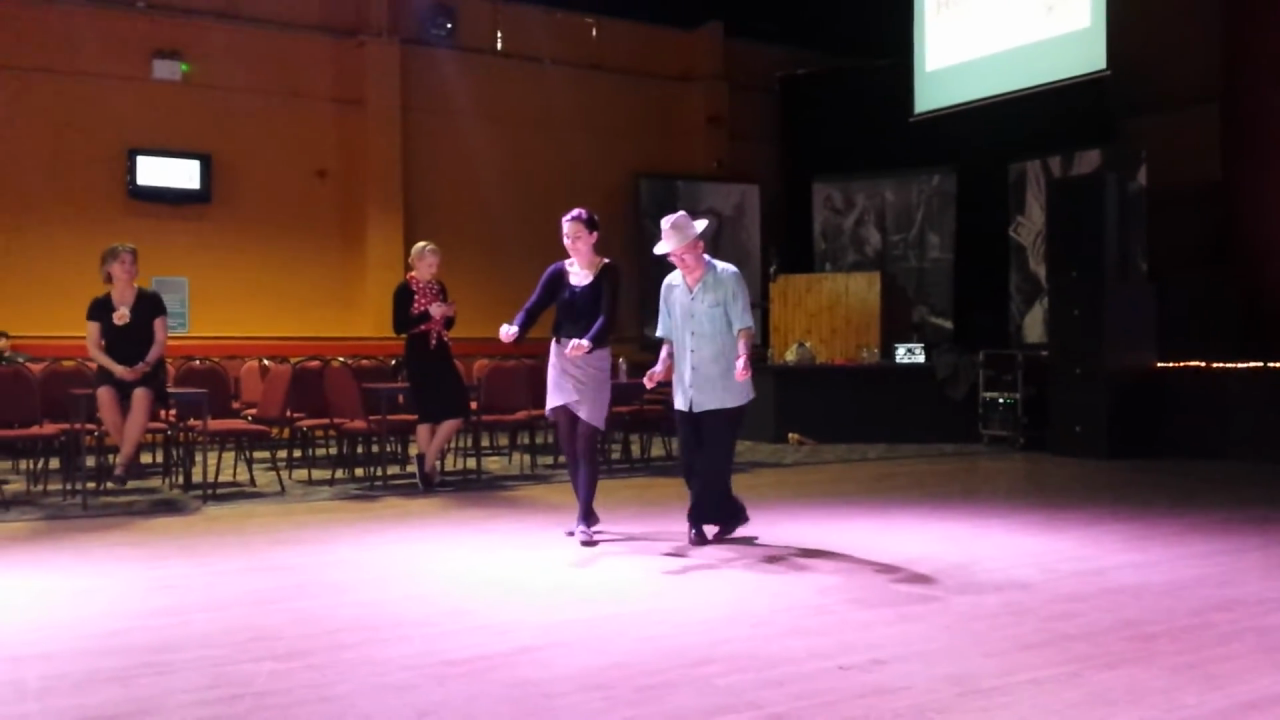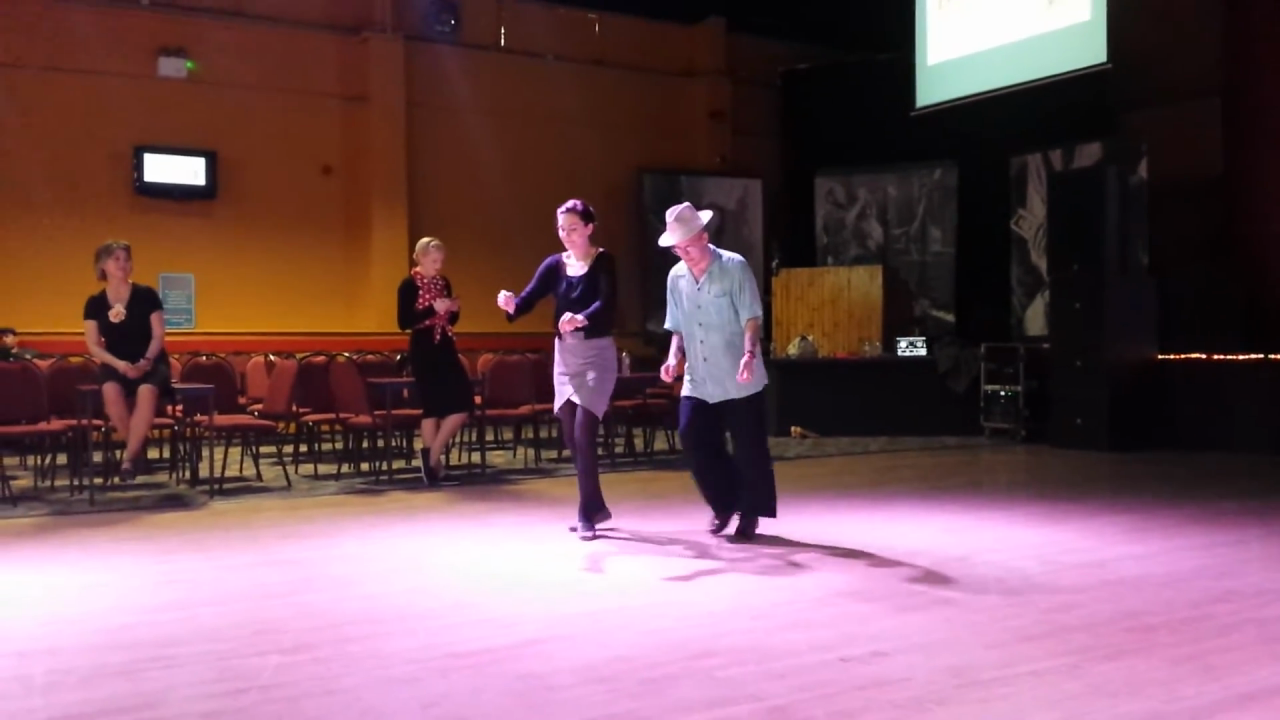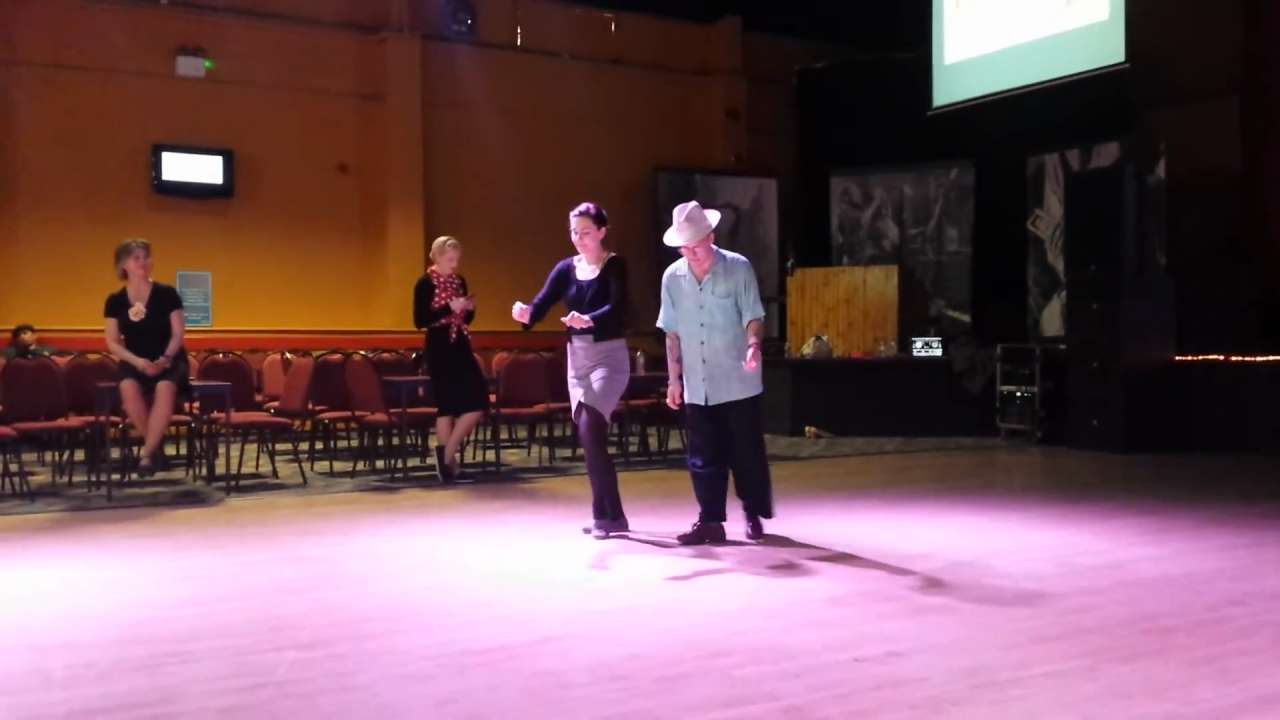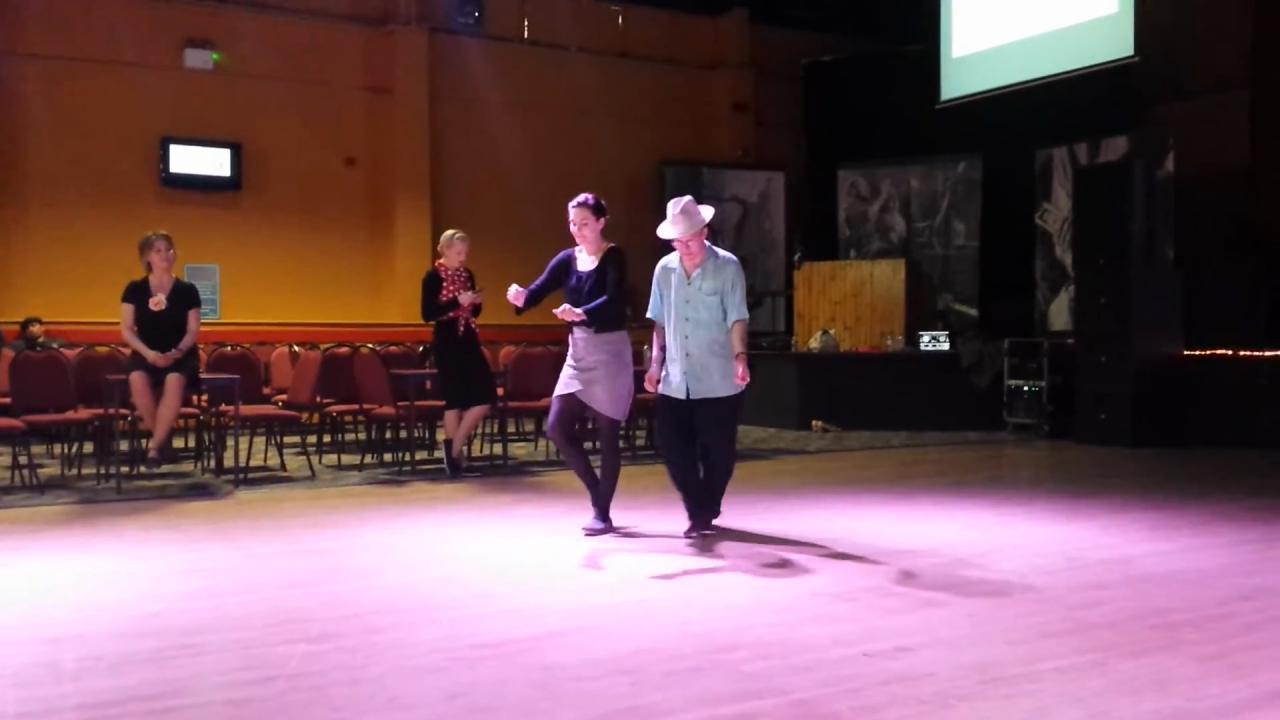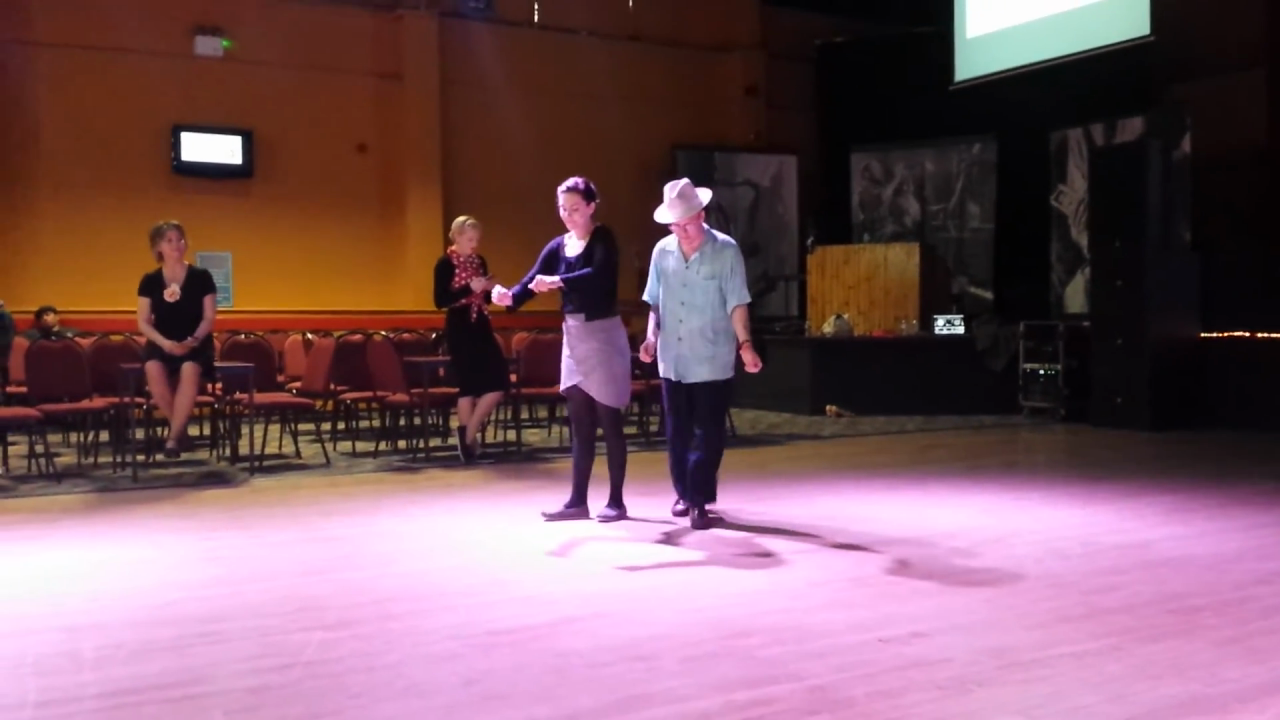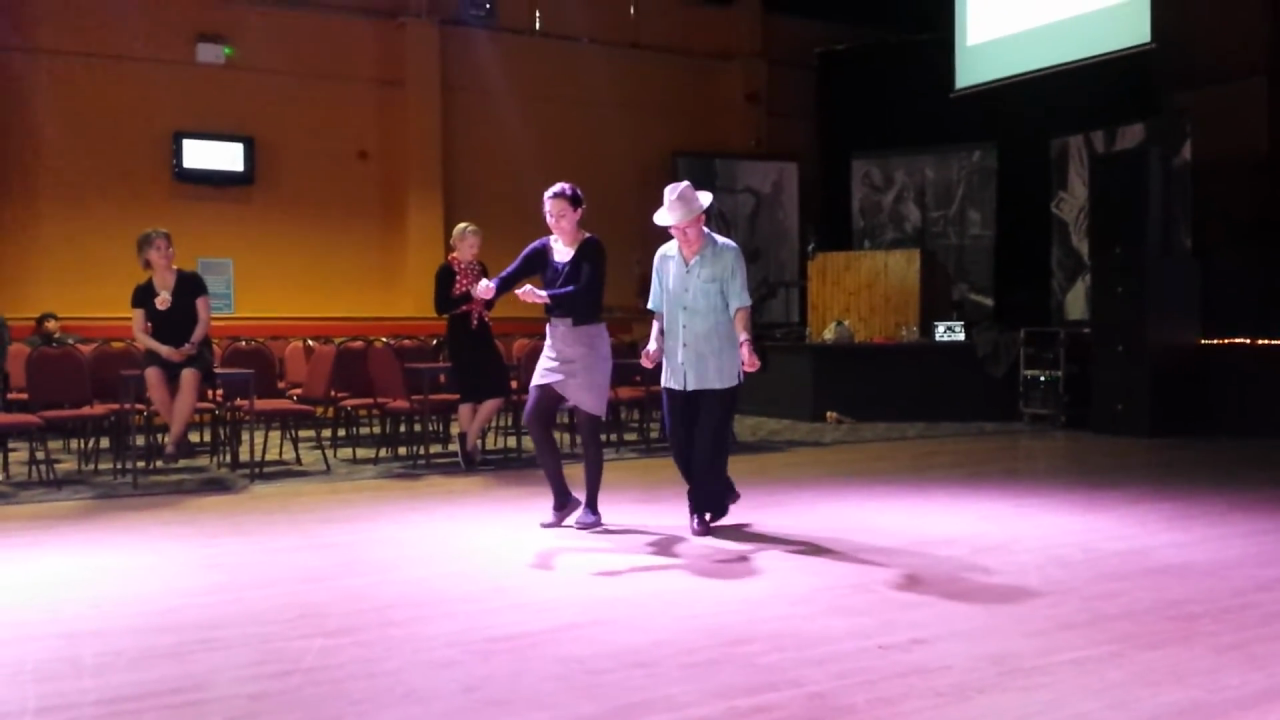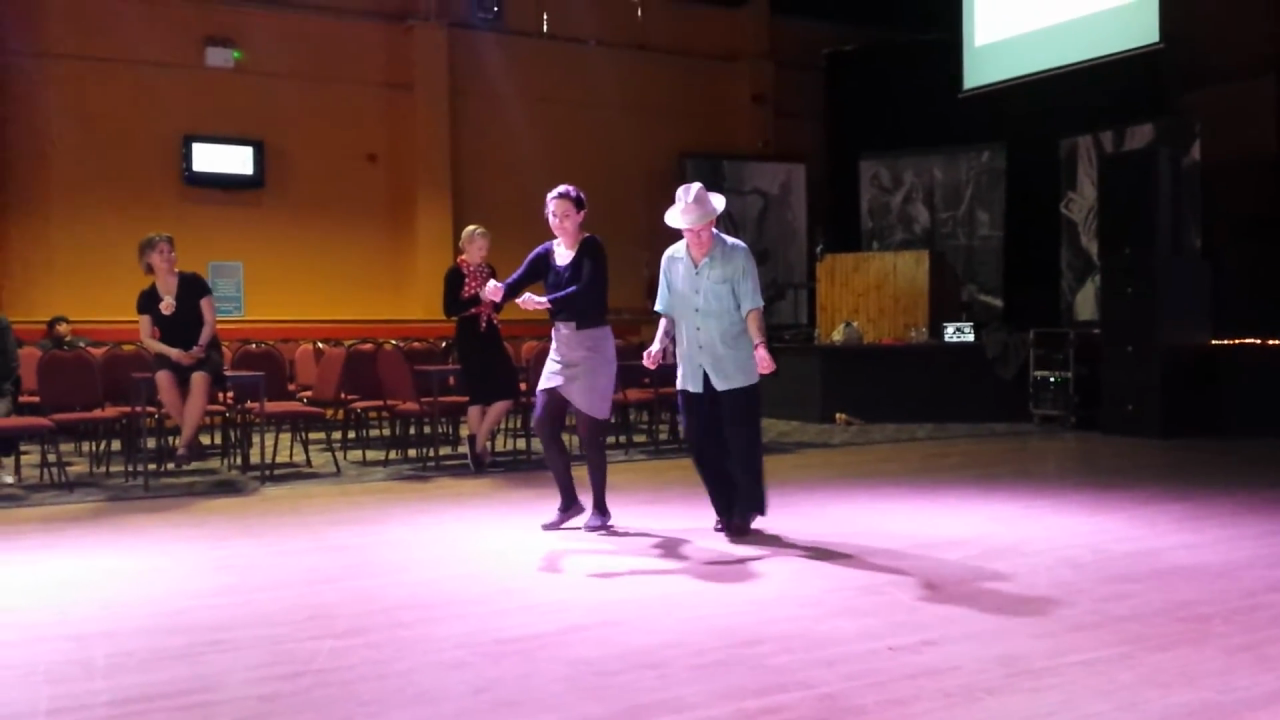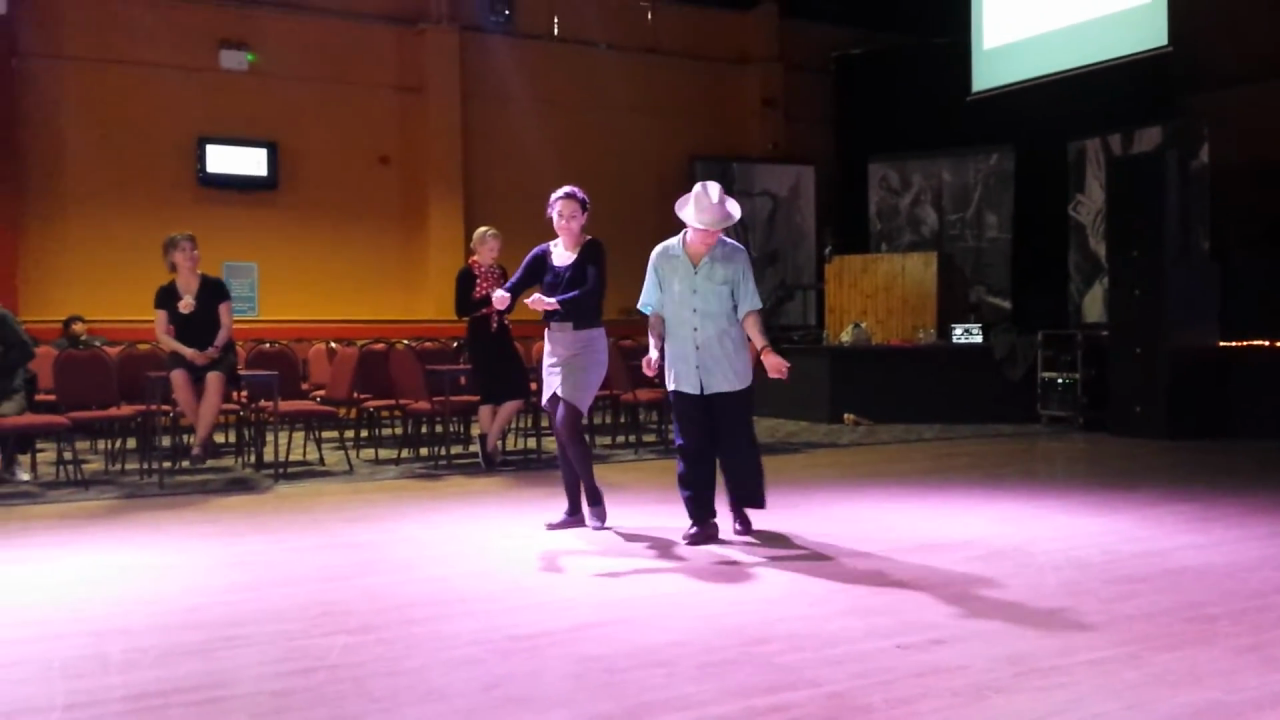
dt=0.4s
person 1, frame 1
left shoulder: (728, 278)
right shoulder: (669, 286)
left elbow: (743, 327)
left wrist: (743, 357)
right wrist: (661, 367)
left hip: (724, 388)
right hip: (686, 390)
left knee: (714, 458)
right knee: (692, 459)
left ankle: (700, 521)
right ankle: (728, 513)
person 1, frame 2
left shoulder: (735, 267)
right shoulder: (676, 278)
left elbow: (751, 318)
left wrist: (749, 354)
right wrist: (673, 358)
left hip: (738, 380)
right hip: (698, 380)
left knee: (749, 449)
right knee: (693, 441)
left ankle: (749, 514)
right ankle: (724, 505)
person 1, frame 3
left shoulder: (738, 269)
right shoulder: (672, 278)
left elbow: (752, 317)
right elbow: (672, 332)
left wrist: (753, 346)
right wrist: (674, 378)
left hip: (738, 381)
right hip: (697, 384)
left knee: (746, 452)
right knee: (704, 455)
left ankle: (753, 514)
right ankle: (712, 521)
person 1, frame 4
left shoulder: (727, 267)
right shoulder: (664, 269)
left elbow: (737, 319)
right elbow: (659, 321)
left wrist: (739, 357)
right wrist: (656, 361)
left hip: (718, 377)
right hip: (676, 378)
left knee: (718, 450)
right knee: (673, 446)
left ankle: (707, 510)
right ankle: (699, 505)
person 1, frame 5
left shoulder: (726, 250)
right shoulder: (662, 252)
left elbow: (736, 303)
left wrist: (745, 344)
right wrist: (651, 336)
left hip: (712, 361)
right hip: (673, 360)
left knee: (707, 433)
right knee: (678, 432)
left ankle: (699, 500)
right ankle: (684, 493)
person 1, frame 6
left shoulder: (727, 254)
right shoulder: (663, 257)
left elbow: (739, 306)
left wrist: (744, 343)
right wrist: (655, 342)
left hip: (717, 367)
right hip: (676, 368)
left knee: (710, 442)
right knee: (681, 441)
left ankle: (702, 508)
right ankle: (719, 495)
person 1, frame 7
left shoulder: (737, 255)
right shoulder: (671, 260)
left elbow: (751, 307)
right elbow: (669, 312)
left wrist: (759, 345)
right wrist: (659, 343)
left hip: (735, 366)
right hip: (691, 369)
left knee: (741, 440)
right knee: (700, 441)
left ankle: (743, 510)
right ankle: (727, 505)
person 1, frame 8
left shoulder: (736, 257)
right shoulder: (662, 257)
left elbow: (747, 310)
right elbow: (654, 311)
left wrist: (764, 350)
right wrist: (655, 348)
left hip: (729, 369)
right hip: (683, 371)
left knee: (737, 442)
right knee: (692, 447)
left ankle: (741, 507)
right ankle: (702, 518)
person 2, frame 1
left shoulder: (607, 272)
right shoulder: (557, 271)
left elbow: (607, 317)
right elbow: (534, 307)
left wrist: (587, 343)
right wrist: (515, 329)
left hip: (594, 361)
right hip: (561, 359)
left knee: (586, 441)
right knee: (567, 440)
left ankle: (583, 519)
right ankle: (586, 511)
person 2, frame 2
left shoulder: (603, 261)
right shoulder: (554, 264)
left elbow: (607, 303)
right elbow: (529, 298)
left wrist: (582, 318)
right wrist: (511, 304)
left hip: (596, 352)
right hip: (565, 354)
left knee: (583, 433)
right knee: (573, 437)
left ankle: (585, 514)
right ankle: (597, 507)
person 2, frame 3
left shoulder: (614, 266)
right shoulder: (566, 268)
left elbow: (616, 309)
right elbow: (543, 303)
left wrist: (588, 320)
right wrist: (526, 313)
left hip: (608, 355)
right hip: (577, 357)
left knee: (590, 431)
right knee: (592, 438)
left ankle: (600, 513)
right ankle: (614, 514)
person 2, frame 4
left shoulder: (614, 257)
right shoulder: (567, 259)
left elbow: (613, 300)
right elbow: (539, 290)
left wrist: (581, 313)
right wrist: (521, 298)
left hip: (610, 348)
right hip: (578, 350)
left knee: (607, 434)
right knee: (557, 428)
left ankle: (602, 513)
right ankle: (597, 492)
person 2, frame 5
left shoulder: (602, 237)
right shoulder: (557, 247)
left elbow: (598, 276)
right elbow: (531, 282)
left wrist: (557, 282)
right wrist: (509, 296)
left hip: (604, 334)
right hip: (573, 336)
left knee: (609, 420)
right knee: (580, 422)
left ankle: (616, 501)
right ankle: (578, 500)
person 2, frame 6
left shoulder: (591, 248)
right shoulder: (542, 249)
left elbow: (586, 291)
right elbow: (511, 276)
left wrist: (544, 296)
right wrist: (490, 287)
left hip: (588, 342)
right hip: (555, 343)
left knee: (588, 428)
right knee: (535, 419)
left ankle: (591, 506)
right ankle: (563, 498)
person 2, frame 7
left shoulder: (591, 248)
right shoulder: (545, 253)
left elbow: (587, 291)
right elbow: (516, 285)
left wrist: (544, 302)
right wrist: (498, 291)
left hip: (593, 344)
right hip: (561, 345)
left knee: (589, 430)
right knee: (543, 423)
left ankle: (600, 508)
right ankle: (568, 503)
person 2, frame 8
left shoulder: (592, 249)
right shoulder: (542, 254)
left elbow: (593, 292)
right elbow: (513, 287)
left wrist: (555, 303)
right wrist: (501, 298)
left hip: (587, 343)
right hip: (554, 344)
left knee: (568, 424)
right knee: (560, 431)
left ankle: (593, 496)
right ankle: (574, 510)
person 3, frame 1
left shoulder: (439, 287)
right shoulder: (404, 289)
right elbow: (399, 327)
left wrist: (450, 315)
right wrist: (428, 314)
left hip: (441, 353)
right hip: (419, 354)
left knee: (458, 408)
right knee: (427, 411)
left ankle: (427, 463)
right ankle: (427, 468)
person 3, frame 2
left shoulder: (443, 282)
right shoulder: (409, 285)
right elbow: (404, 322)
left wrist: (454, 309)
right wrist: (432, 309)
left hip: (445, 347)
right hip: (423, 349)
left knee: (463, 402)
right knee: (432, 406)
left ankle: (432, 456)
right ankle: (432, 463)
person 3, frame 3
left shoulder: (459, 281)
right shoulder: (425, 284)
right elbow: (420, 321)
left wrist: (469, 309)
right wrist: (448, 308)
left hip: (461, 346)
right hip: (439, 348)
left knee: (477, 401)
right knee: (447, 404)
left ankle: (447, 455)
right ankle: (447, 461)
person 3, frame 4
left shoulder: (467, 275)
right shoulder: (433, 277)
right elbow: (428, 314)
left wrist: (477, 302)
right wrist: (457, 301)
left hip: (468, 339)
right hip: (447, 341)
left knee: (485, 395)
right knee: (455, 398)
left ankle: (454, 449)
right ankle: (455, 454)
person 3, frame 5
left shoulder: (479, 261)
right shoulder: (445, 264)
right elbow: (440, 301)
left wrist: (489, 289)
right wrist: (469, 288)
left hip: (481, 326)
right hip: (459, 328)
left knee: (498, 382)
right knee: (468, 385)
left ankle: (468, 435)
right ankle: (468, 441)
person 3, frame 6
left shoulder: (480, 268)
right shoulder: (447, 270)
right elbow: (441, 308)
right wrist: (469, 295)
left hip: (482, 332)
right hip: (460, 335)
left knee: (499, 388)
right knee: (469, 391)
left ankle: (469, 441)
right ankle: (468, 447)
person 3, frame 7
left shoulder: (489, 270)
right shoulder: (455, 273)
right elbow: (449, 310)
left wrist: (498, 298)
right wrist: (478, 297)
left hip: (491, 334)
right hip: (469, 337)
left knee: (508, 390)
right knee: (478, 393)
left ankle: (478, 443)
right ankle: (478, 449)
person 3, frame 8
left shoulder: (500, 272)
right shoulder: (467, 274)
right elbow: (461, 311)
right wrist: (489, 299)
left hip: (502, 335)
right hip: (480, 337)
left knee: (518, 390)
right knee: (489, 393)
left ankle: (489, 443)
right ankle: (489, 449)
person 4, frame 1
left shoulder: (151, 300)
right shoulder: (98, 305)
left elbow: (161, 341)
right elbow: (93, 347)
left wrist: (144, 365)
right wrist: (115, 367)
left hip: (147, 368)
right hip: (113, 368)
left knee: (141, 396)
right knee: (105, 395)
left ankle: (123, 460)
right ankle: (130, 453)
person 4, frame 2
left shoulder: (146, 295)
right shoulder: (95, 303)
left elbow: (158, 335)
right elbow: (93, 345)
left wrist: (146, 361)
right wrist: (118, 363)
left hip: (150, 362)
right hip: (115, 364)
left knee: (146, 391)
right knee: (111, 391)
left ankle: (129, 455)
right ankle: (135, 447)
person 4, frame 3
left shoulder: (166, 293)
right shoulder: (115, 301)
left elbow: (178, 333)
right elbow: (112, 343)
left wrist: (165, 359)
right wrist: (137, 361)
left hip: (169, 361)
right hip: (135, 362)
left knee: (165, 388)
right knee: (128, 388)
left ankle: (147, 452)
right ankle: (154, 444)
person 4, frame 4
left shoulder: (187, 290)
right shoulder: (135, 289)
left elbow: (193, 331)
right elbow: (126, 330)
left wrist: (178, 352)
right wrist: (148, 353)
left hip: (180, 355)
right hip: (145, 354)
left knee: (174, 381)
right knee: (138, 380)
left ankle: (155, 445)
right ankle: (162, 437)
person 4, frame 5
left shoulder: (201, 277)
right shoulder: (149, 281)
left elbow: (209, 317)
right elbow: (143, 322)
left wrist: (194, 339)
right wrist: (164, 342)
left hip: (195, 344)
right hip: (162, 344)
left knee: (189, 370)
right knee: (153, 370)
left ankle: (174, 436)
right ankle: (179, 428)
person 4, frame 6
left shoulder: (191, 280)
right shoulder: (142, 291)
left elbow: (204, 320)
right elbow: (139, 333)
left wrist: (191, 345)
right wrist: (162, 349)
left hip: (194, 348)
right hip: (160, 350)
left knee: (189, 376)
right knee: (153, 376)
left ankle: (173, 441)
right ankle: (179, 433)
person 4, frame 7
left shoulder: (194, 282)
right shoulder: (146, 297)
left elbow: (210, 321)
right elbow: (146, 338)
left wrist: (199, 348)
right wrist: (171, 352)
left hip: (204, 350)
right hip: (170, 354)
left knee: (199, 379)
right knee: (164, 379)
left ankle: (184, 443)
right ankle: (191, 435)
person 4, frame 8
left shoulder: (215, 285)
right shoulder: (165, 293)
left elbow: (227, 325)
right elbow: (162, 334)
left wrist: (215, 348)
right wrist: (186, 351)
left hip: (217, 351)
right hip: (184, 352)
left knee: (215, 379)
right knee: (179, 378)
left ankle: (199, 443)
right ankle: (204, 434)
